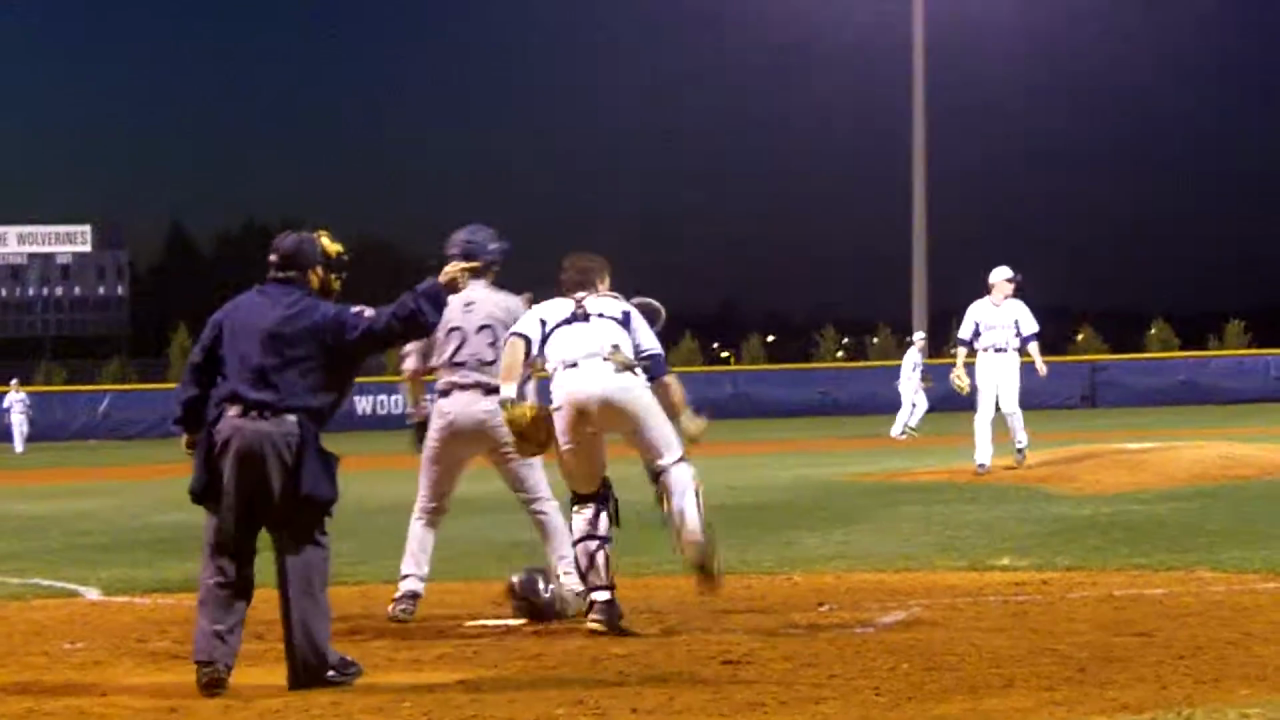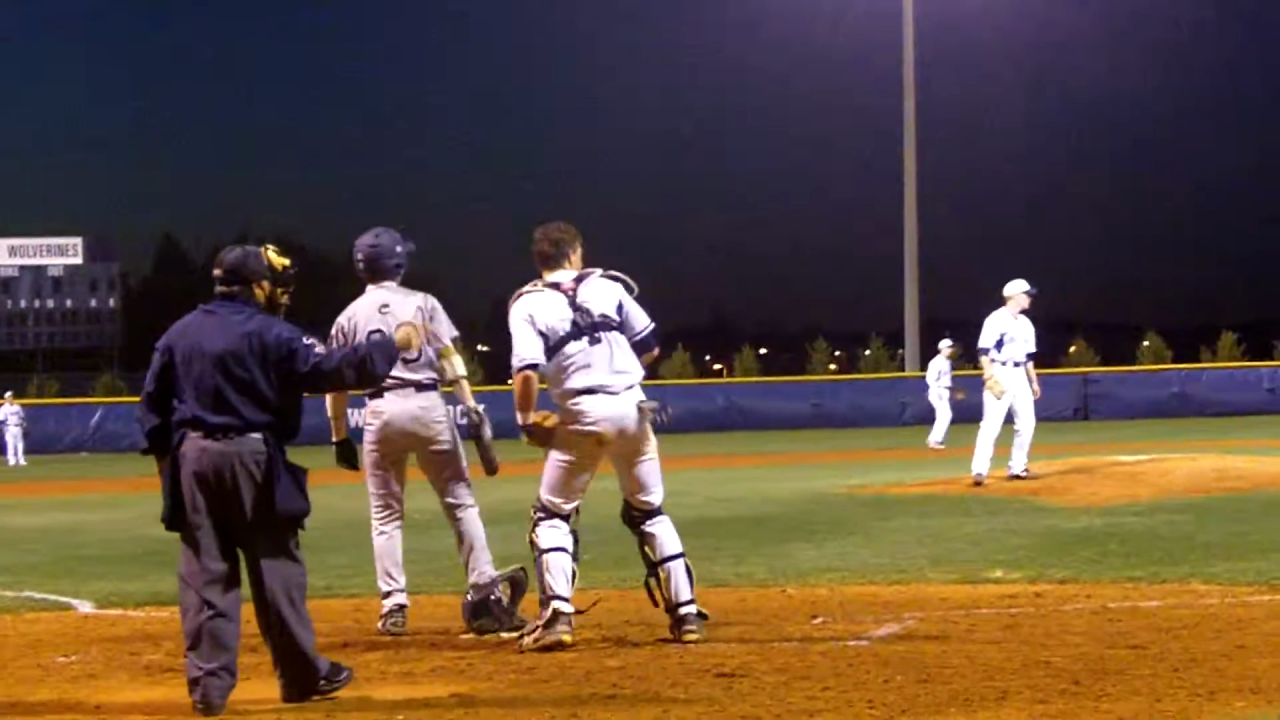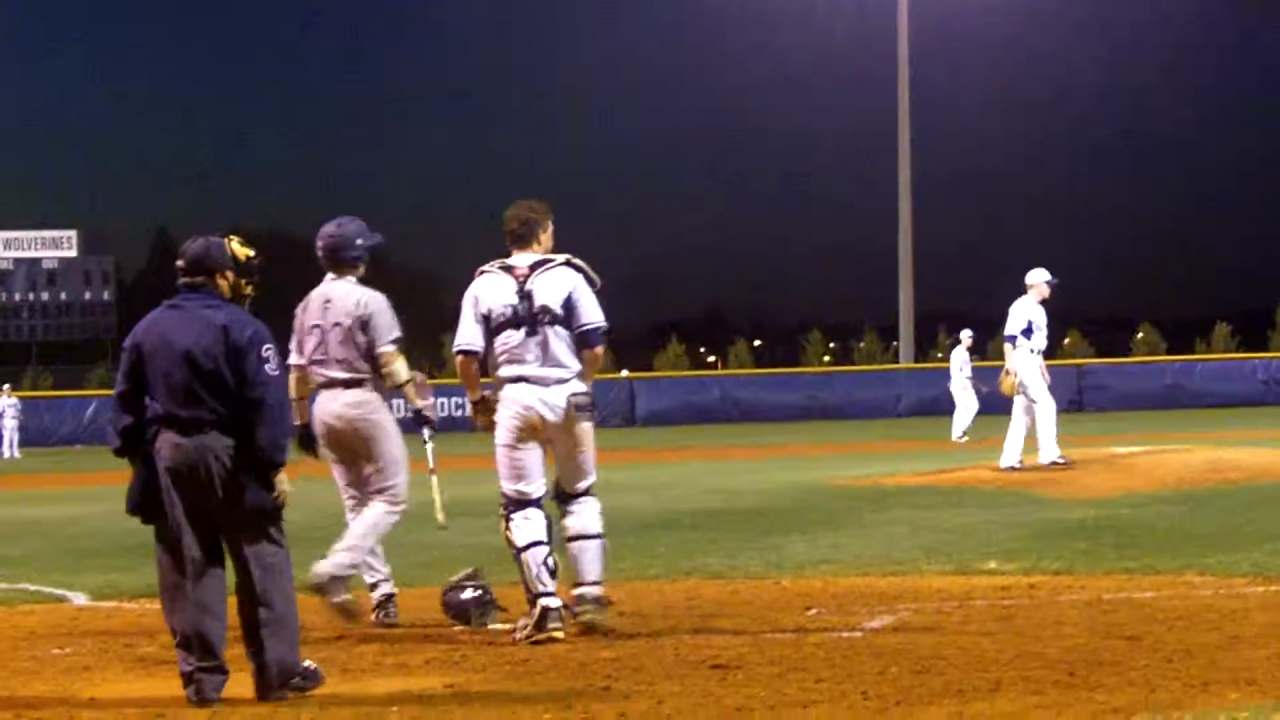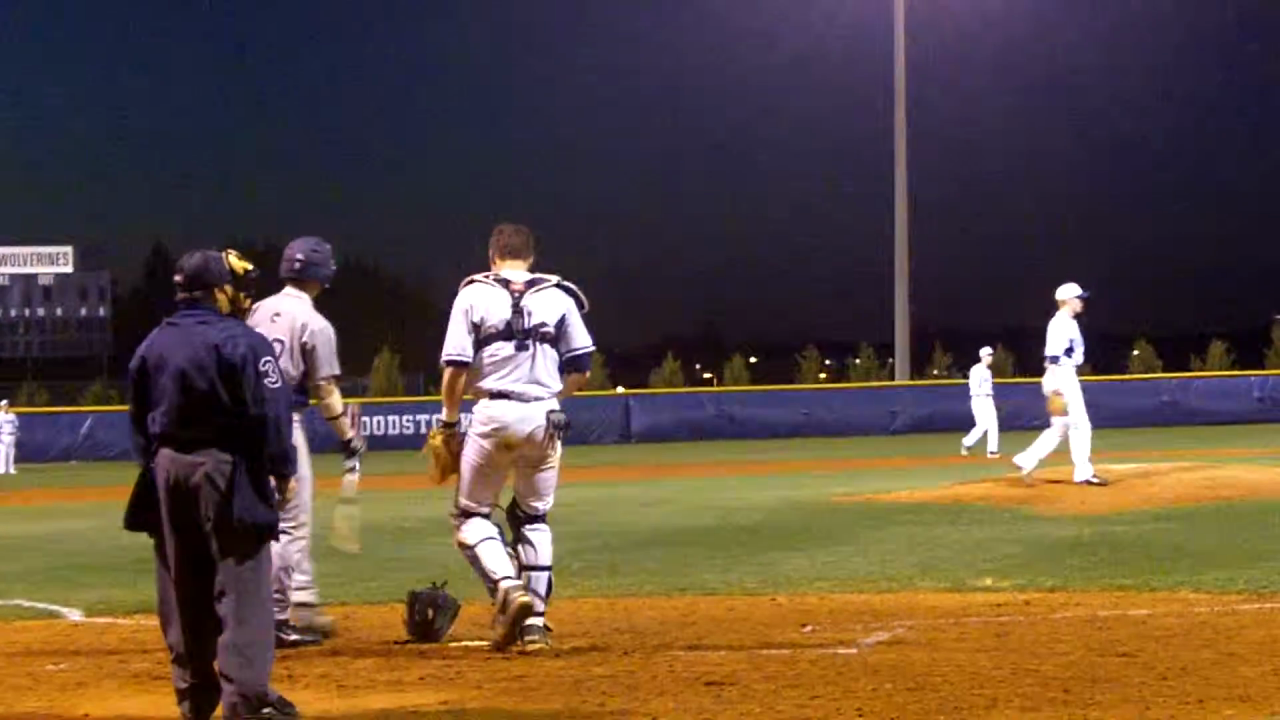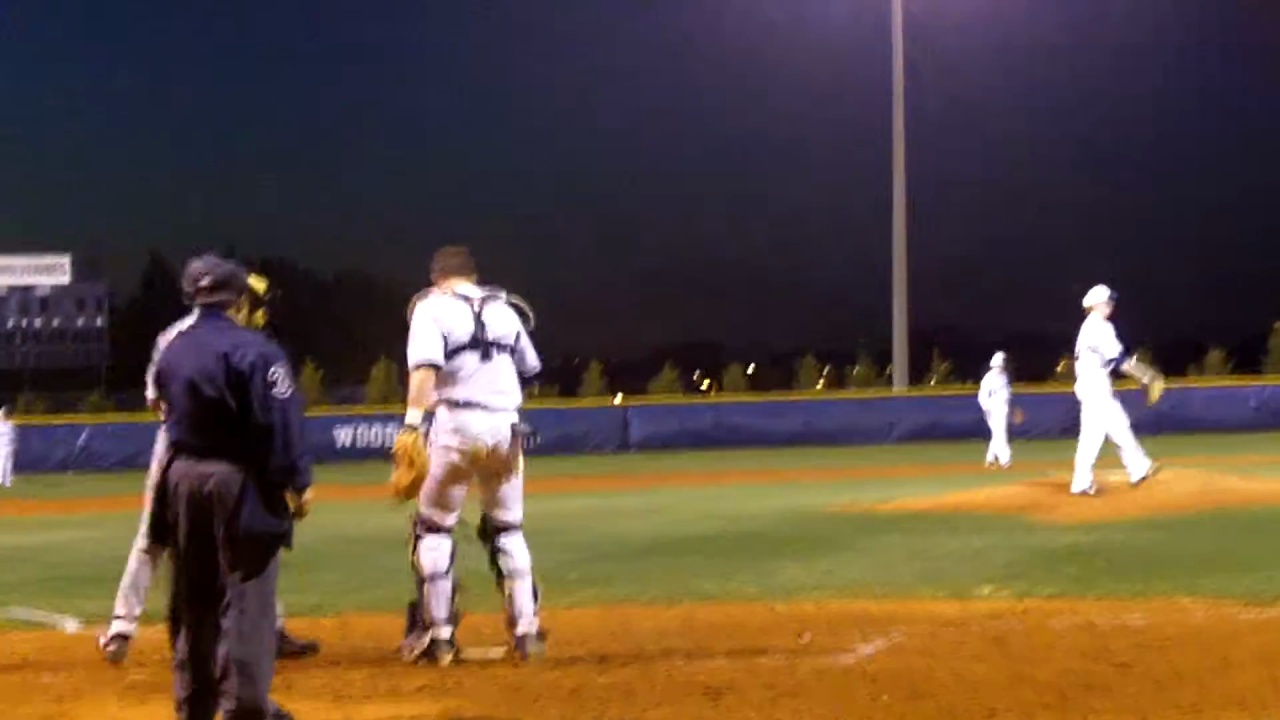
dt=0.4s
person 1, frame 1
left shoulder: (233, 310)
right shoulder: (323, 318)
left elbow: (198, 370)
right elbow: (390, 324)
left wrist: (192, 424)
right wrist: (438, 288)
left hip: (229, 433)
right hip: (287, 438)
left knee: (225, 553)
right knee: (301, 551)
left ankle: (212, 658)
right ankle: (311, 663)
person 1, frame 2
left shoulder: (179, 333)
right shoulder: (273, 335)
left elbow: (153, 399)
right elbow: (334, 367)
left wrist: (162, 450)
right wrist: (391, 345)
left hip: (193, 457)
right hip: (252, 457)
left knee: (205, 575)
right knee: (276, 567)
right ankle: (303, 674)
person 1, frame 3
left shoulder: (146, 328)
right shoulder: (241, 328)
left elbow: (126, 400)
right elbow: (266, 401)
left wrist: (135, 453)
right wrist: (275, 462)
left hip: (167, 454)
right hip: (228, 453)
left knee: (186, 568)
right knee: (261, 559)
left ankle: (202, 676)
right ankle: (278, 669)
person 1, frame 4
left shoulder: (153, 344)
right shoulder: (241, 342)
left elbow: (139, 416)
right elbow: (268, 414)
right wrist: (282, 469)
left hip: (169, 471)
right hip: (227, 472)
left knee: (183, 586)
right knee: (241, 584)
person 1, frame 5
left shoulder: (173, 351)
right shoulder: (253, 350)
left elbow: (173, 415)
right elbow: (277, 423)
right wrist: (296, 482)
left hip: (184, 478)
right hip: (239, 481)
left knee: (193, 594)
right knee: (246, 592)
person 2, frame 1
left shoulder: (543, 311)
right shoulder: (623, 309)
left elbow: (516, 343)
right elbow: (660, 374)
left wrist: (509, 397)
right wrist: (686, 418)
left hip: (569, 390)
right hip: (620, 381)
left knee: (588, 500)
right knee: (671, 463)
left ankle: (602, 602)
right ankle: (694, 543)
person 2, frame 2
left shoulder: (527, 305)
right shoulder: (608, 286)
left elbow: (526, 374)
right elbow: (649, 348)
left wrist: (527, 420)
left hip: (581, 414)
right hip: (631, 407)
left knee: (551, 516)
right knee: (649, 513)
left ankle: (558, 613)
right ankle: (685, 614)
person 2, frame 3
left shoulder: (482, 285)
right shoulder: (568, 275)
left elbow: (466, 358)
right elbow: (594, 347)
left wrist: (477, 398)
left hip: (515, 400)
right hip: (567, 397)
left knee: (524, 505)
right knee: (579, 495)
left ankle: (546, 607)
right ankle: (588, 594)
person 2, frame 4
left shoulder: (473, 294)
right shoulder: (558, 296)
left elbow: (456, 367)
right elbow: (580, 370)
left wrist: (449, 420)
left hip: (493, 414)
right hip: (544, 416)
left knee: (471, 514)
right knee: (533, 518)
left ankle: (509, 589)
right ankle: (533, 623)
person 2, frame 5
left shoulder: (432, 307)
right shoulder: (504, 309)
left elbow: (425, 369)
right elbow: (529, 375)
left wrist: (412, 424)
left hip: (457, 425)
right hip: (506, 426)
left knee: (434, 528)
right knee: (505, 530)
left ankle: (438, 635)
right ankle: (526, 631)
person 3, frame 1
left shoulder: (437, 307)
right shoulder: (510, 306)
left elbow: (413, 371)
left hip: (449, 409)
right hip: (497, 409)
left knee: (428, 508)
right knee: (541, 502)
left ankle: (409, 590)
right ankle: (573, 588)
person 3, frame 2
left shoulder: (348, 317)
right shoulder: (423, 303)
right elbow: (449, 356)
left wrist: (340, 438)
right wrist: (470, 405)
left hip: (380, 412)
right hip: (427, 406)
left knee: (385, 515)
right knee: (460, 504)
left ankle: (394, 606)
right ankle: (486, 594)
person 3, frame 3
left shoulder: (308, 304)
right shoulder: (369, 299)
left elbow: (297, 369)
right elbow: (389, 360)
left wrist: (301, 422)
right wrist: (417, 403)
left hip: (324, 406)
right hip: (363, 402)
left knee: (358, 503)
right knee: (390, 497)
left ankle: (382, 595)
right ankle: (333, 569)
person 3, frame 4
left shoulder: (257, 311)
right shoulder: (315, 324)
right elbow: (325, 391)
right wrist: (348, 435)
left knee: (292, 519)
right knee: (292, 525)
left ankle: (302, 605)
right ankle: (274, 618)
person 3, frame 5
left shoulder: (170, 336)
left elbow: (154, 398)
left hip: (172, 439)
left knee: (149, 540)
left ankle: (121, 631)
right ankle: (272, 632)
person 4, frame 1
left shoulder: (1018, 307)
right shoulder: (977, 308)
left elbow: (1030, 336)
right elbow: (964, 339)
left wrist: (1038, 359)
right wrist: (959, 365)
left hip: (1009, 359)
right hip: (986, 361)
left knee: (1009, 405)
right knee: (984, 411)
left ankle: (1020, 443)
right ankle: (983, 460)
person 4, frame 2
left shoulder: (1026, 323)
right shoulder: (996, 319)
right elbow: (984, 349)
left wrist: (1034, 381)
right wrist: (988, 371)
left hip: (1019, 376)
right hip: (999, 376)
left knee: (1026, 422)
right knee: (991, 424)
left ankle: (1017, 467)
right ankle: (980, 470)
person 4, frame 3
left shoulder: (1039, 309)
right shoulder: (1022, 306)
right elbow: (1009, 336)
left wrist: (1043, 368)
right wrist: (1010, 362)
left hip: (1032, 363)
right hip: (1022, 362)
left knee: (1023, 412)
right knee: (1046, 405)
left ankle: (1010, 459)
right ankle: (1050, 454)
person 4, frame 4
left shoulder: (1069, 323)
right shoulder: (1060, 323)
right elbow: (1053, 356)
right wrist: (1056, 383)
left hip: (1065, 379)
right hip: (1061, 379)
left knee: (1060, 427)
right knee: (1080, 425)
left ankle: (1026, 461)
right ankle: (1083, 473)
person 4, frame 5
left shoulder: (1091, 326)
right shoulder: (1100, 327)
right elbow: (1118, 358)
right wrist: (1144, 374)
left hip: (1098, 385)
right hip: (1094, 384)
left knee: (1121, 423)
right knee: (1093, 434)
left ankle: (1138, 469)
right ankle: (1081, 483)
